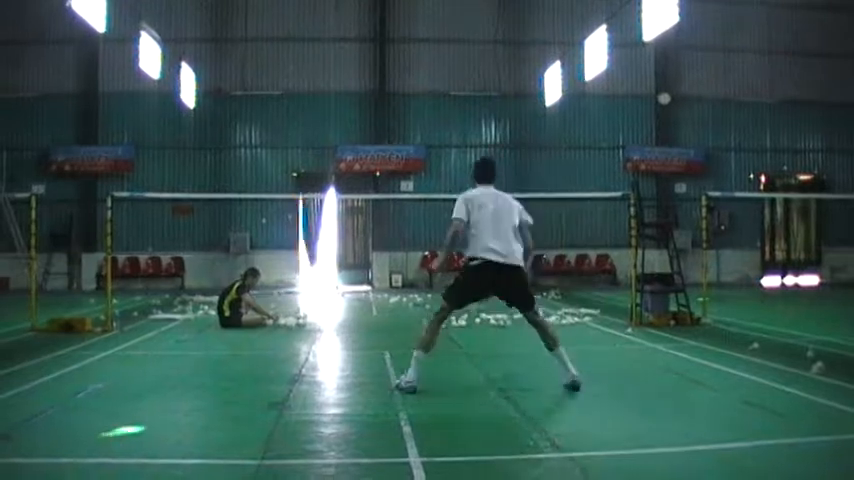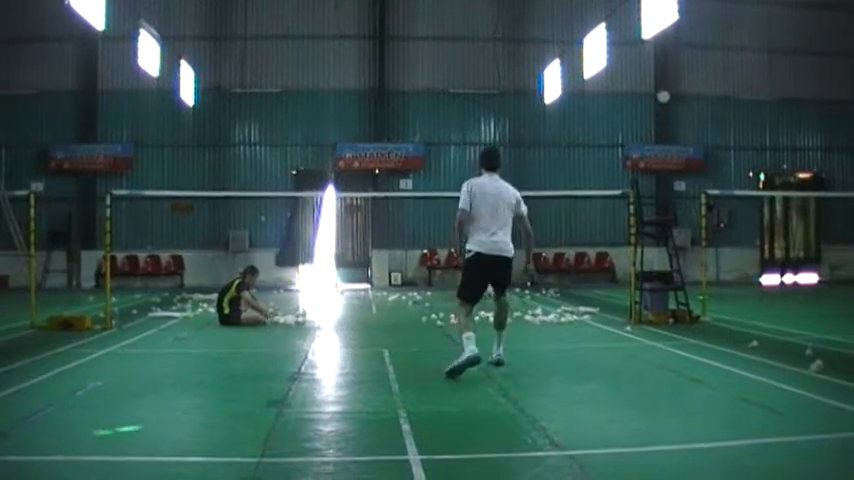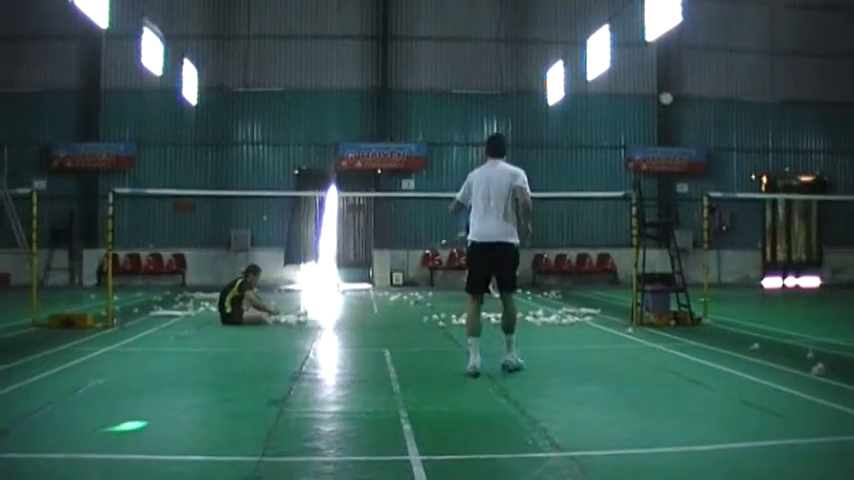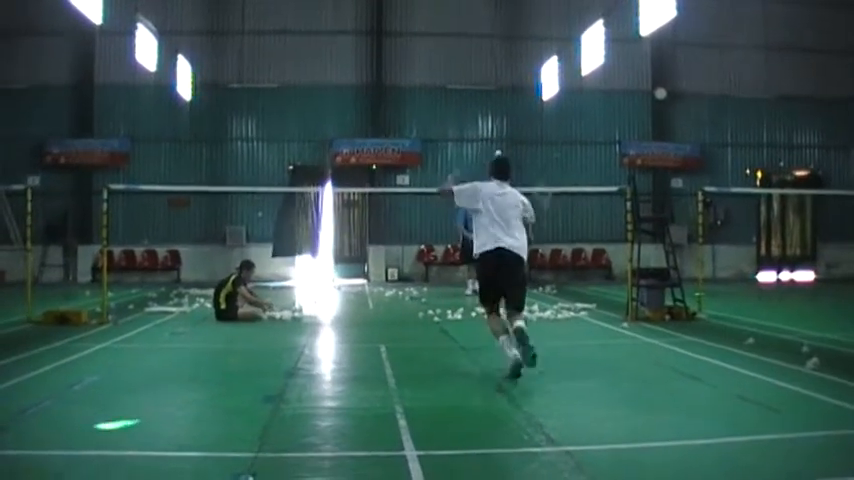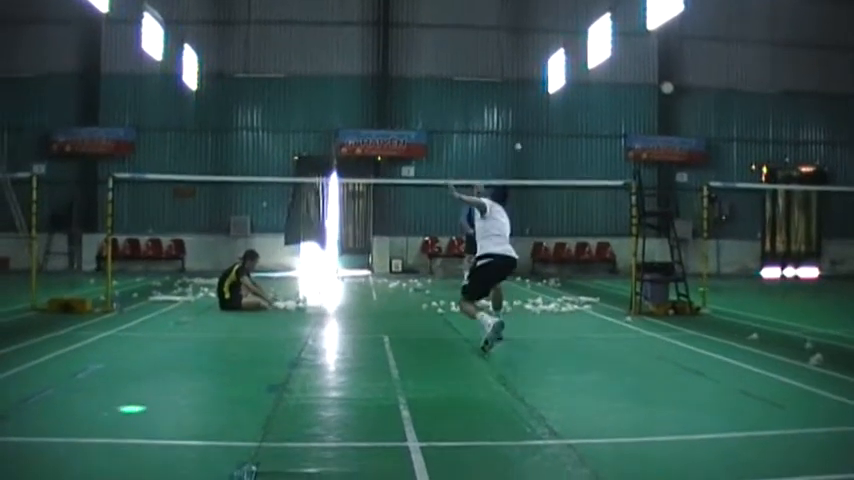
dt=0.5s
person 1, frame 1
left shoulder: (467, 198)
right shoulder: (512, 203)
left elbow: (456, 229)
right elbow: (529, 245)
left wrist: (442, 257)
right wrist: (523, 266)
left hip: (480, 263)
right hip: (513, 266)
left knee: (440, 314)
right knee: (534, 317)
left ankle: (412, 376)
right ankle: (569, 372)
person 1, frame 2
left shoulder: (472, 185)
right shoulder: (512, 191)
left elbow: (460, 220)
right elbow: (528, 230)
left wrist: (463, 243)
right wrist: (528, 258)
left hip: (479, 254)
right hip: (505, 254)
left knee: (464, 308)
right knee: (500, 299)
left ankle: (470, 350)
right ankle: (498, 351)
person 1, frame 3
left shoulder: (474, 175)
right shoulder: (515, 173)
left elbow: (454, 208)
right elbow: (525, 201)
right wrist: (526, 223)
left hip: (477, 242)
right hip: (505, 241)
left knee: (475, 301)
right knee: (507, 298)
left ankle: (474, 360)
right ankle: (510, 356)
person 1, frame 4
left shoulder: (478, 188)
right shoulder: (520, 199)
left elbow: (444, 191)
right elbow: (528, 230)
left wrist: (451, 183)
left hip: (487, 253)
right hip: (515, 254)
left knee: (492, 312)
right knee: (514, 313)
left ankle: (512, 354)
right ankle: (519, 330)
person 1, frame 5
left shoulder: (486, 204)
right shoulder: (503, 215)
left elbow: (479, 205)
left wrist: (458, 195)
left hip: (490, 258)
right hip: (509, 258)
left knee: (465, 303)
right knee: (494, 286)
left ankle: (492, 323)
right ankle: (495, 327)
